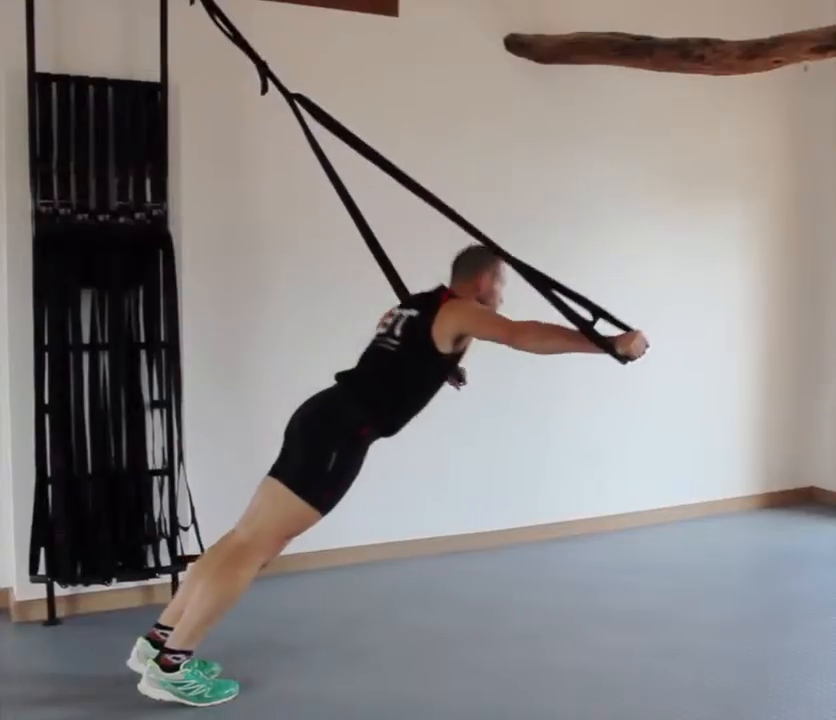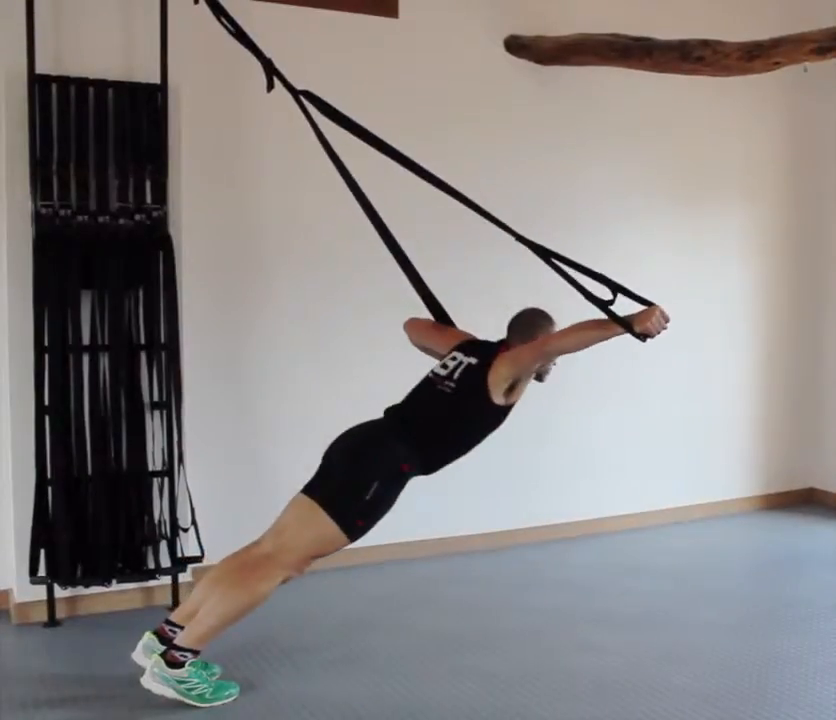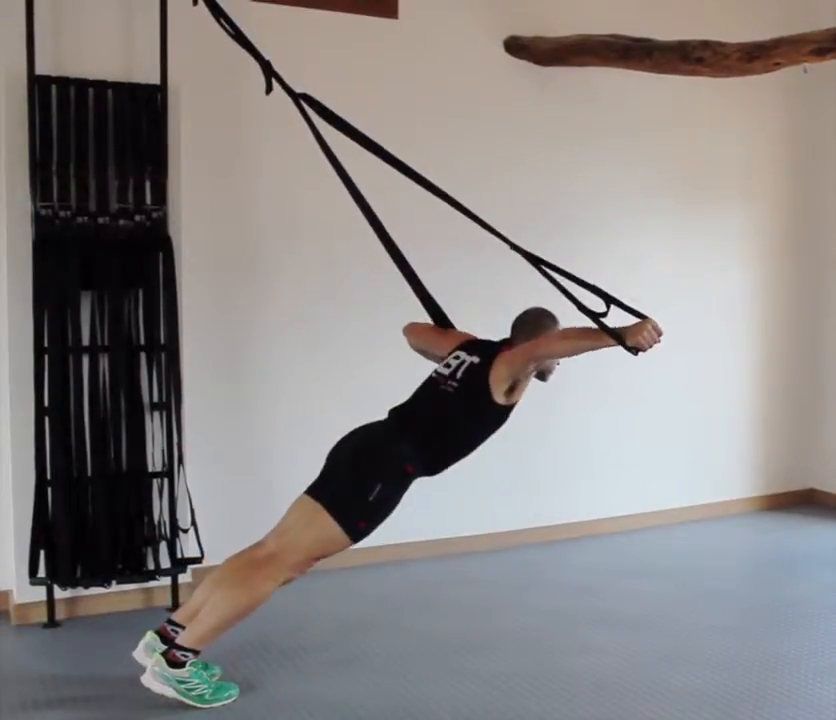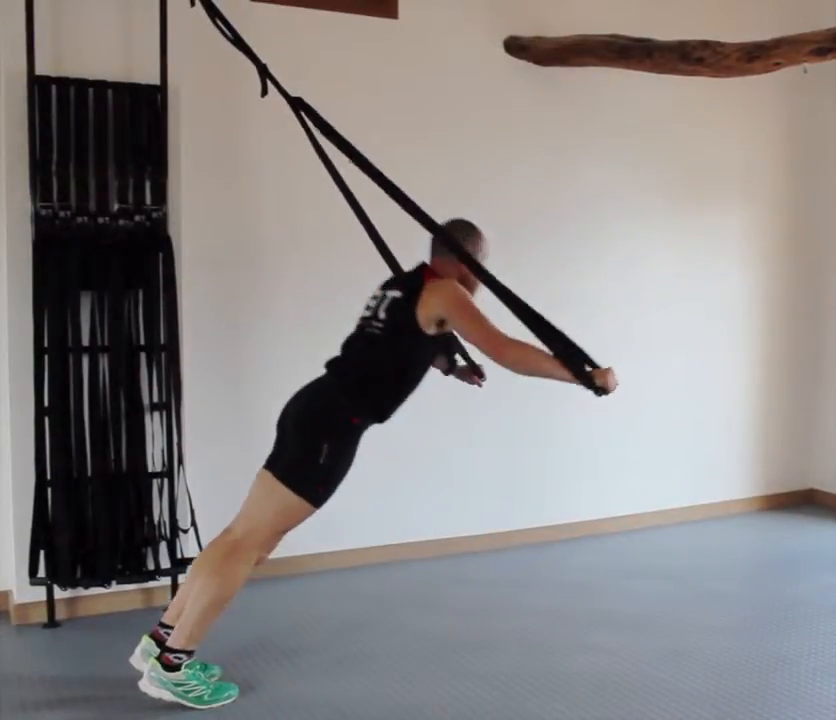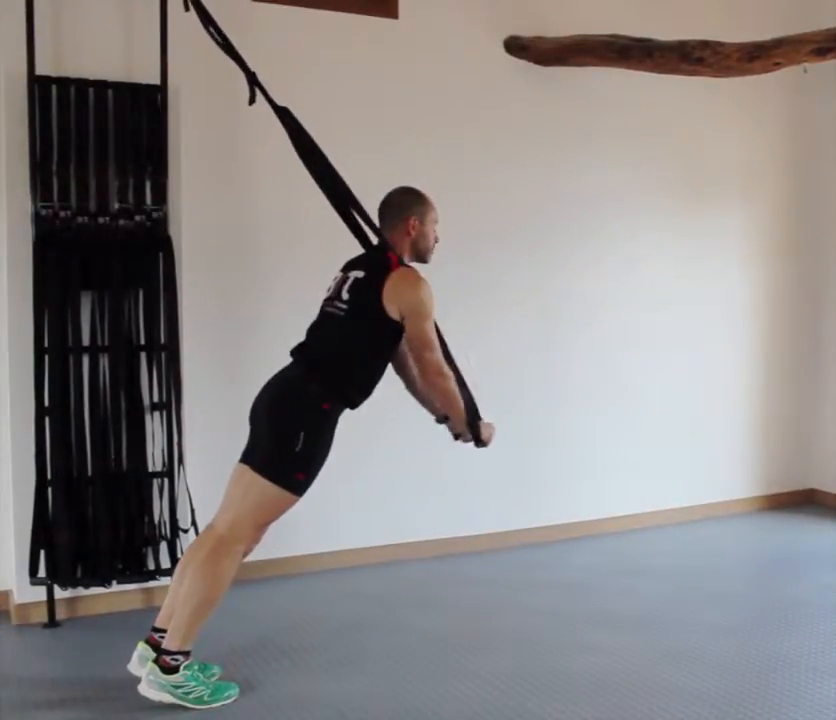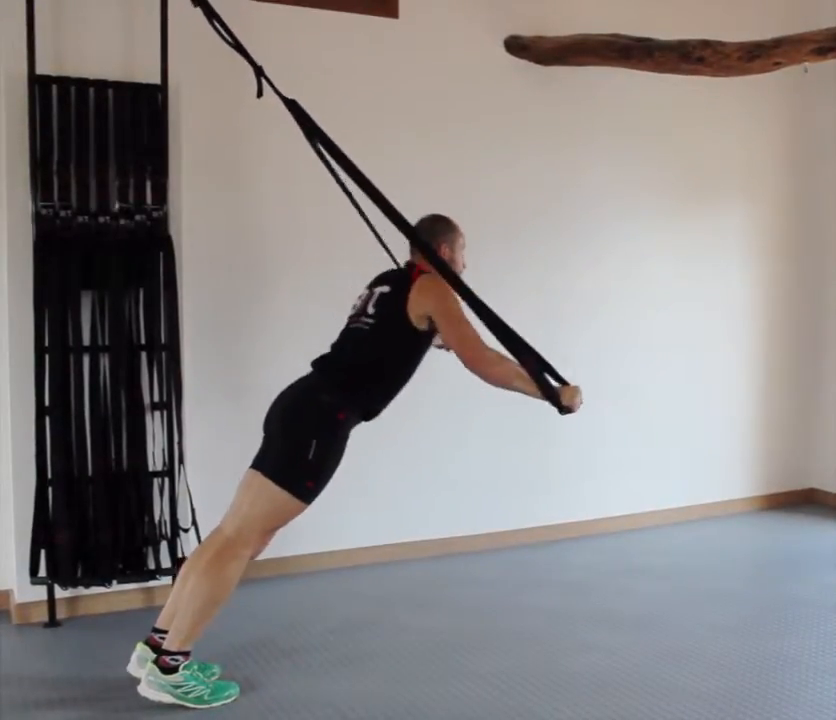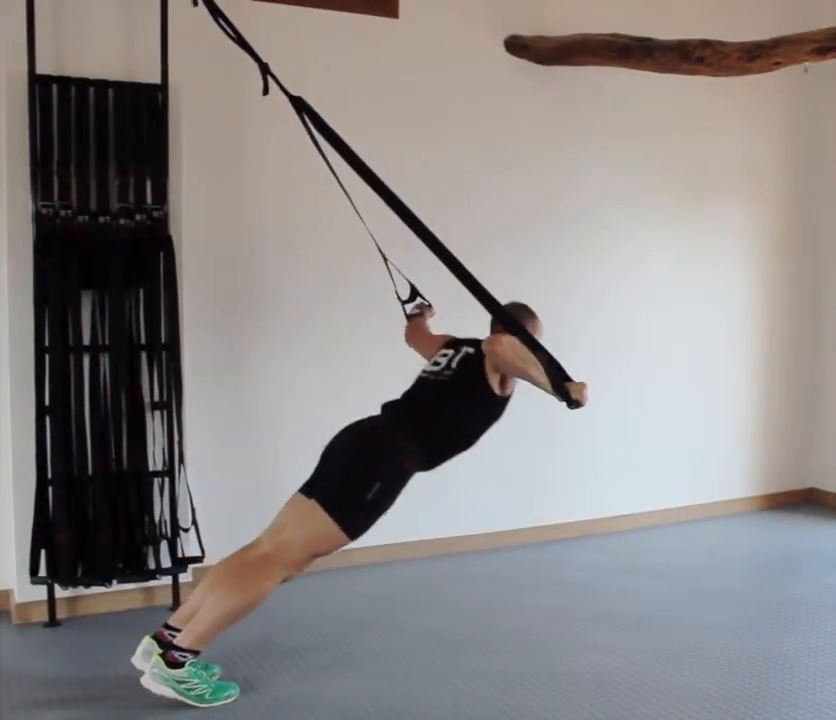
dt=0.7s
person 1, frame 1
left shoulder: (420, 304)
right shoulder: (460, 314)
right elbow: (526, 334)
right wrist: (612, 343)
left hip: (324, 417)
right hip: (342, 433)
left knee: (250, 537)
right knee: (256, 544)
left ankle: (158, 640)
right ankle: (170, 663)
person 1, frame 2
left shoulder: (468, 347)
right shoulder: (510, 365)
left elbow: (413, 325)
right elbow: (560, 343)
right wrist: (631, 324)
left hip: (364, 445)
right hip: (382, 464)
left knee: (273, 549)
right knee: (281, 558)
left ankle: (166, 636)
right ankle: (176, 661)
person 1, frame 3
left shoulder: (472, 347)
right shoulder: (511, 364)
left elbow: (412, 330)
right elbow: (553, 343)
right wrist: (623, 337)
left hip: (368, 448)
right hip: (384, 467)
left knee: (277, 550)
right knee: (283, 559)
left ankle: (168, 635)
right ankle: (176, 660)
person 1, frame 4
left shoulder: (402, 285)
right shoulder: (443, 293)
right elbow: (505, 351)
left wrist: (449, 365)
right wrist: (586, 375)
left hip: (318, 408)
right hip: (332, 423)
left knee: (247, 534)
right knee: (251, 539)
left ankle: (162, 641)
right ankle: (171, 663)
person 1, frame 5
left shoulder: (361, 270)
right shoulder: (408, 284)
left elbow: (403, 359)
right elbow: (433, 370)
left wrist: (441, 415)
right wrist: (467, 424)
left hip: (288, 398)
right hip: (305, 413)
left knee: (229, 531)
right knee: (234, 536)
left ankle: (157, 645)
right ankle: (169, 667)
person 1, frame 6
left shoulder: (390, 283)
right shoulder: (433, 289)
right elbow: (480, 359)
left wrist: (439, 337)
right wrist: (554, 394)
left hip: (303, 406)
right hip: (321, 420)
left knee: (237, 534)
right knee: (242, 538)
left ankle: (157, 645)
right ankle: (169, 666)
person 1, frame 7
left shoulder: (455, 348)
right shoulder: (503, 359)
left elbow: (415, 335)
right elbow: (499, 346)
left wrist: (418, 315)
right wrist: (559, 385)
left hip: (363, 442)
right hip: (384, 460)
left knee: (271, 549)
right knee: (280, 558)
left ankle: (165, 639)
right ankle: (176, 660)
